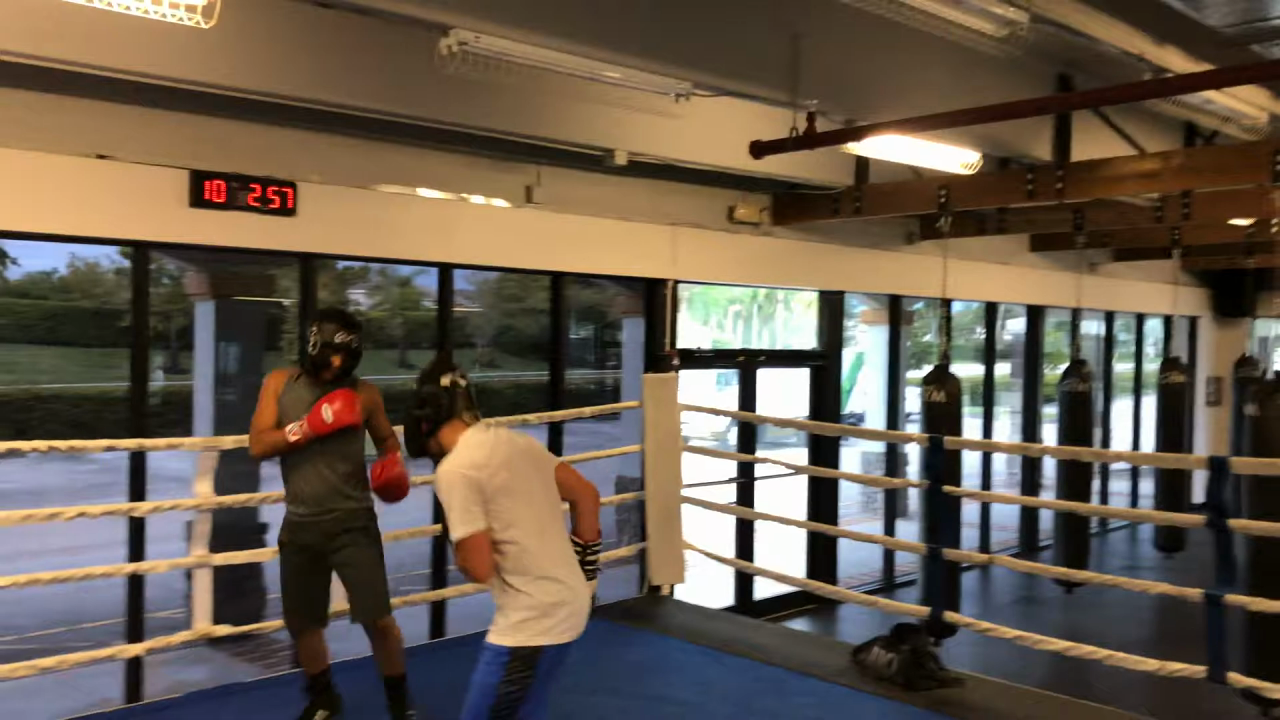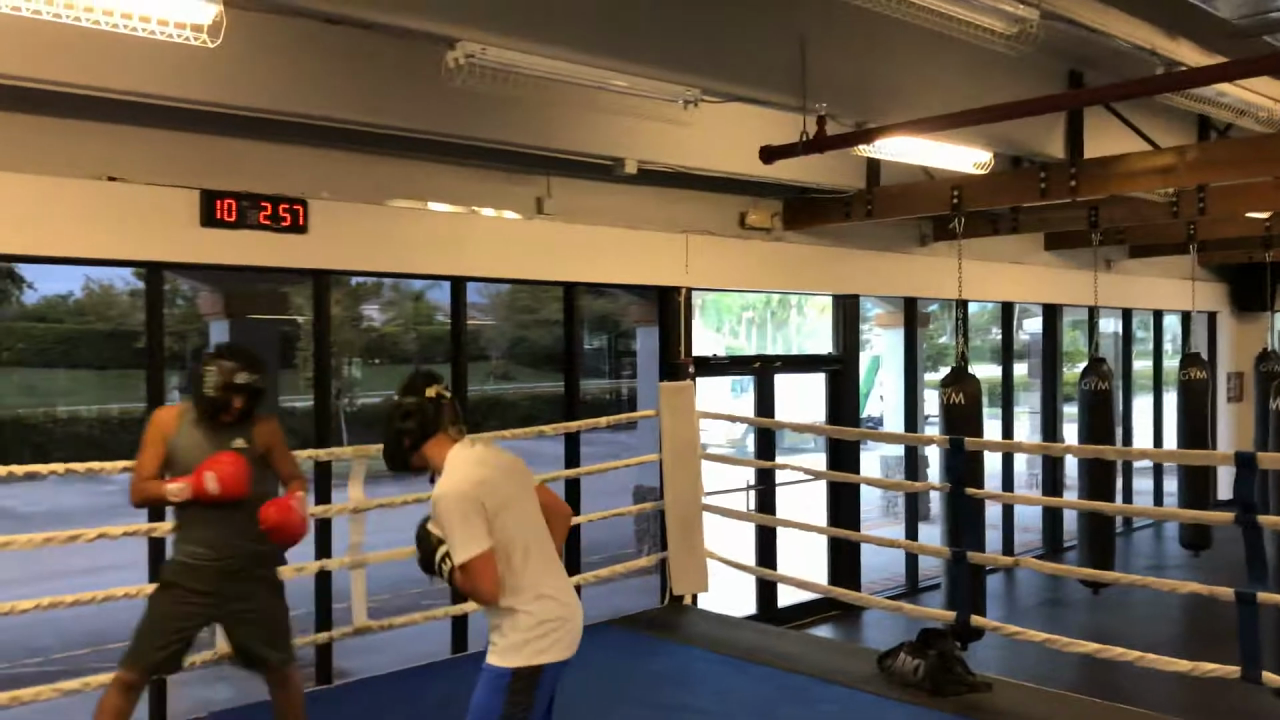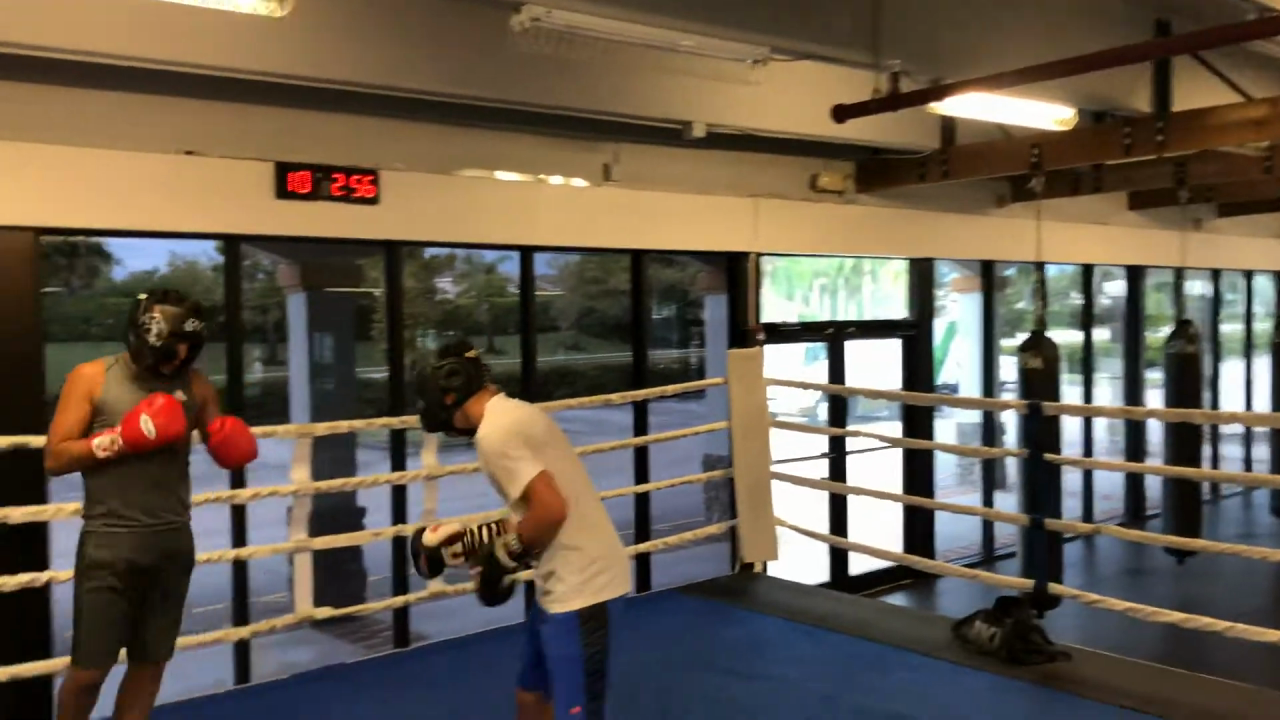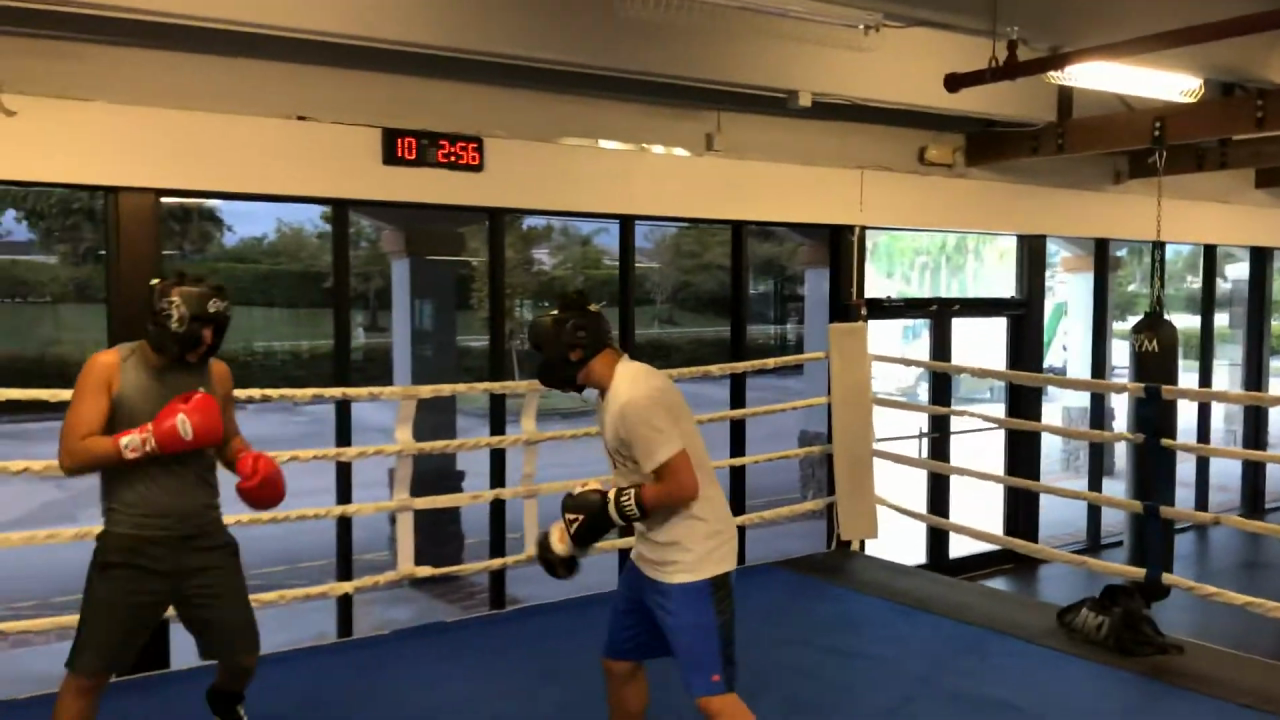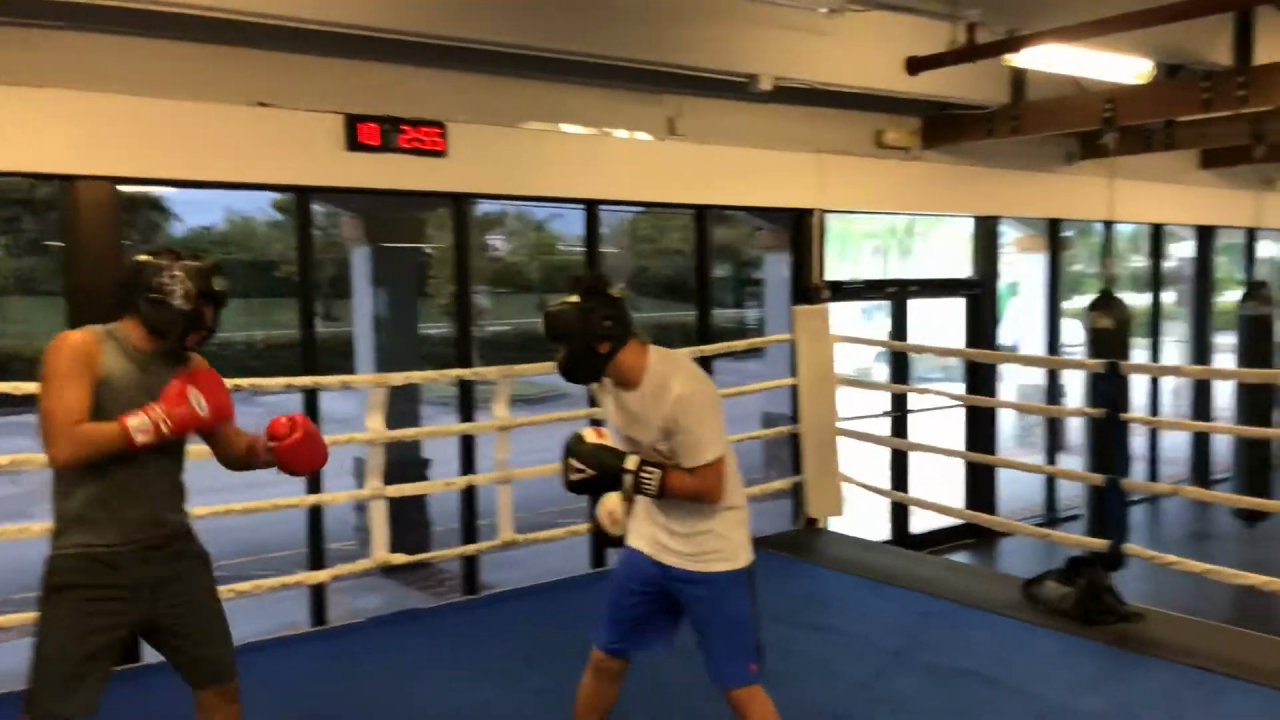
dt=0.4s
person 1, frame 1
left shoulder: (364, 394)
right shoulder: (279, 383)
left elbow: (388, 443)
right elbow: (257, 445)
left wrist: (393, 467)
right wrist: (311, 424)
left hip: (351, 522)
right hip: (301, 524)
left knee: (378, 620)
right knee: (303, 623)
person 1, frame 2
left shoulder: (263, 428)
right shoulder: (168, 421)
left elbow: (295, 481)
right elbow: (139, 492)
left wrist: (293, 508)
right wrist: (193, 485)
left hip: (251, 570)
right hip: (190, 571)
left knee: (281, 670)
right knee: (131, 676)
person 1, frame 3
left shoulder: (196, 385)
right shoulder: (91, 377)
left elbow: (220, 442)
right elbow: (55, 458)
left wrist: (234, 442)
right wrist: (123, 437)
left hip: (171, 541)
right hip: (110, 542)
left knee: (149, 663)
right knee: (89, 671)
person 1, frame 4
left shoulder: (215, 373)
right shoulder: (108, 367)
right elbow: (72, 456)
left wrist: (252, 465)
right wrist: (155, 437)
left hip: (204, 540)
right hip: (130, 547)
left knee: (242, 653)
right knee: (86, 676)
person 1, frame 5
left shoulder: (192, 368)
right shoulder: (79, 349)
left elbow: (232, 449)
right elbow: (65, 448)
left wrist: (273, 447)
right wrist: (162, 417)
left hip: (172, 553)
right hip: (91, 562)
person 2, frame 1
left shoulder: (455, 469)
right shoulder: (516, 442)
left elbow: (479, 567)
right elbow: (586, 494)
left wrist: (463, 540)
right wrist: (585, 571)
left hip: (531, 618)
right hip: (565, 601)
person 2, frame 2
left shoulder: (453, 489)
right shoulder: (495, 456)
left elbow: (484, 588)
right elbow: (560, 512)
left wrist: (439, 558)
left hip: (530, 637)
right hip: (555, 618)
person 2, frame 3
left shoulder: (495, 433)
right shoulder: (515, 416)
left elbow: (552, 507)
left wrist: (503, 556)
right wrist: (462, 542)
left hip: (582, 582)
right hip: (564, 580)
person 2, frame 4
left shoulder: (633, 396)
right shoulder: (617, 391)
left elbow: (683, 487)
left wrist: (611, 509)
right wrist: (584, 518)
left hip: (694, 561)
right hip: (652, 557)
right knee: (619, 664)
person 2, frame 5
left shoulder: (683, 389)
right shoulder: (609, 380)
left elbow: (709, 487)
left wrist: (625, 473)
right wrist: (614, 483)
left hip: (712, 555)
right hip: (649, 545)
right knee: (606, 660)
